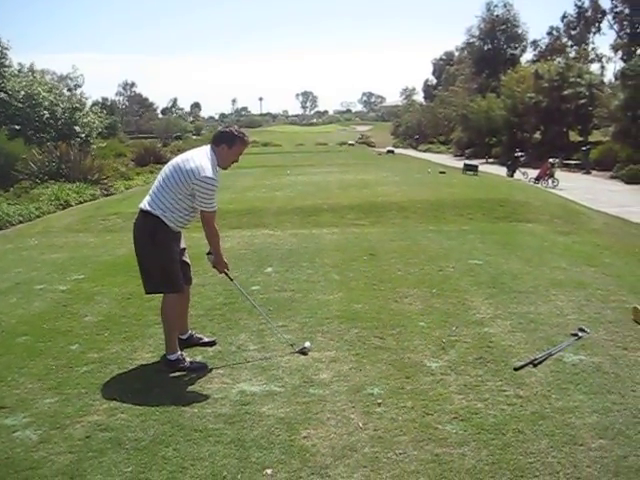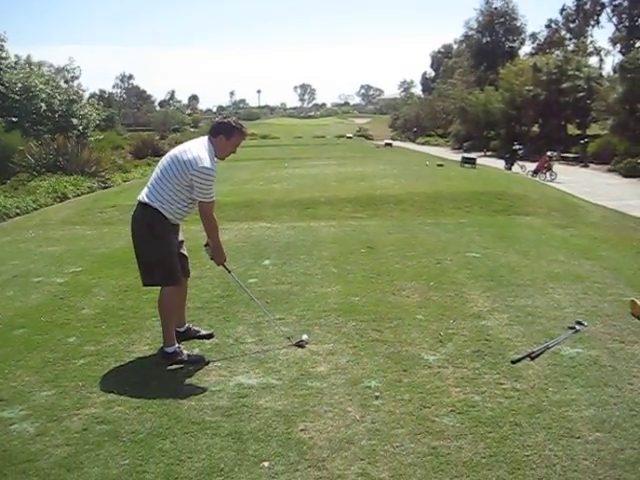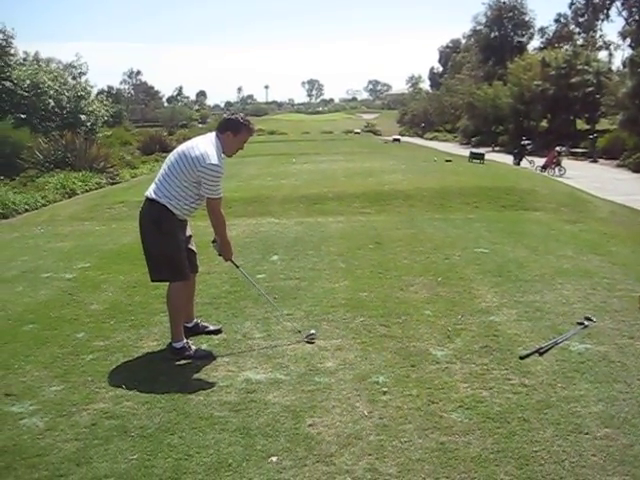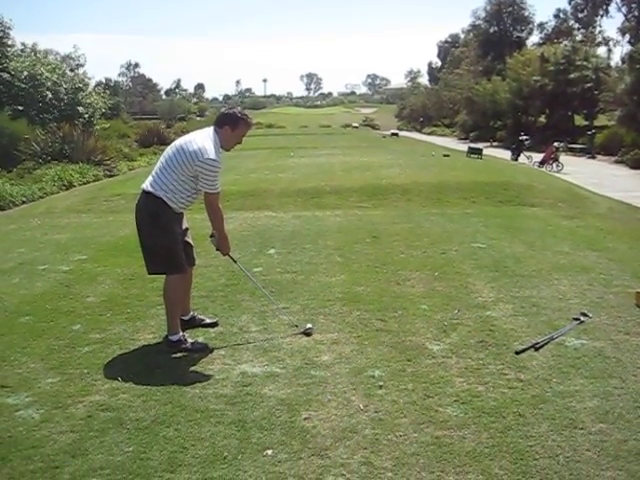
dt=0.5s
person 1, frame 1
left shoulder: (199, 156)
right shoulder: (206, 175)
left elbow: (204, 218)
right elbow: (208, 223)
left wrist: (213, 249)
right wrist: (218, 256)
left hip: (165, 226)
right hip: (155, 228)
left knee: (183, 282)
right knee: (173, 289)
left ankle: (184, 334)
right ankle: (172, 355)
person 1, frame 2
left shoulder: (197, 147)
right shoulder: (204, 165)
left elbow: (203, 210)
right elbow: (207, 214)
left wrist: (211, 239)
right wrist: (217, 247)
left hip: (163, 218)
right hip: (154, 220)
left knee: (181, 275)
right knee: (171, 281)
left ankle: (181, 327)
right ankle: (169, 348)
person 1, frame 3
left shoulder: (204, 143)
right shoulder: (211, 162)
left elbow: (211, 205)
right elbow: (215, 210)
left wrist: (218, 236)
right wrist: (225, 243)
left hip: (171, 213)
right hip: (161, 216)
left knee: (190, 270)
right knee: (179, 277)
left ankle: (189, 322)
right ankle: (178, 343)
person 1, frame 4
left shoulder: (203, 137)
right shoulder: (209, 157)
left elbow: (210, 201)
right elbow: (212, 205)
left wrist: (216, 231)
right wrist: (222, 238)
left hip: (166, 206)
right hip: (158, 209)
left knee: (187, 263)
right knee: (176, 270)
left ankle: (185, 315)
right ankle: (174, 336)
